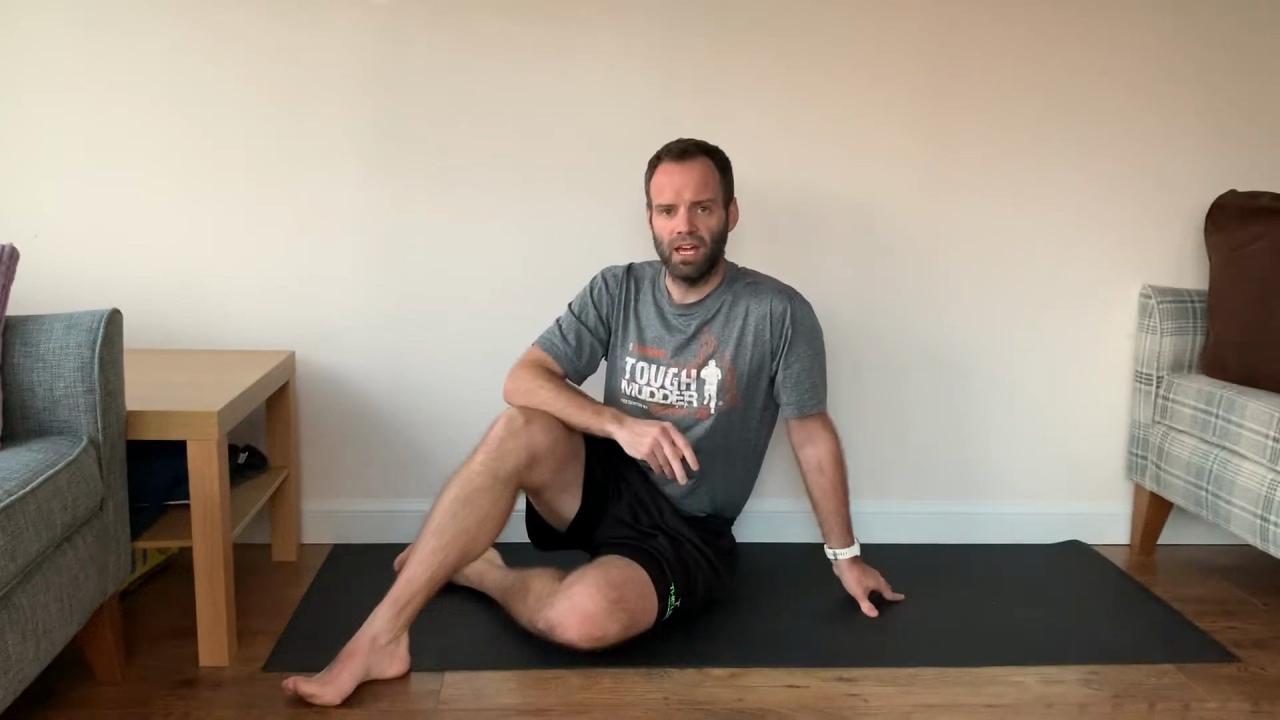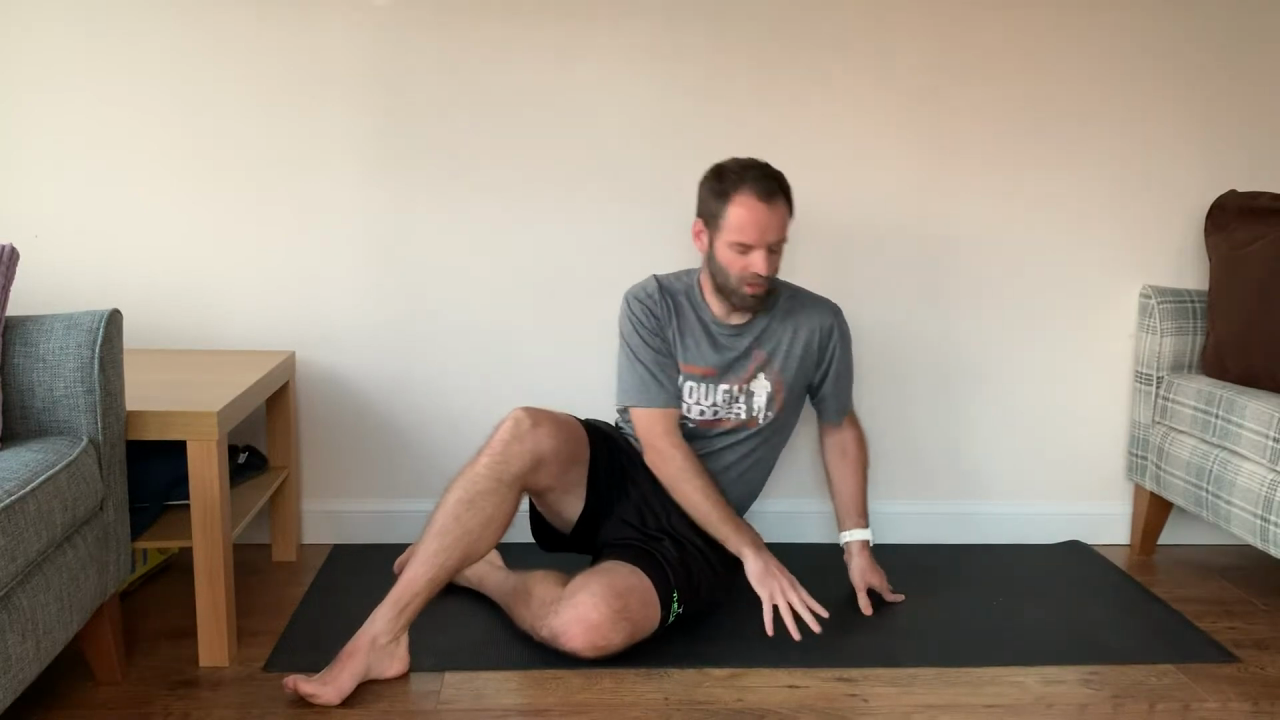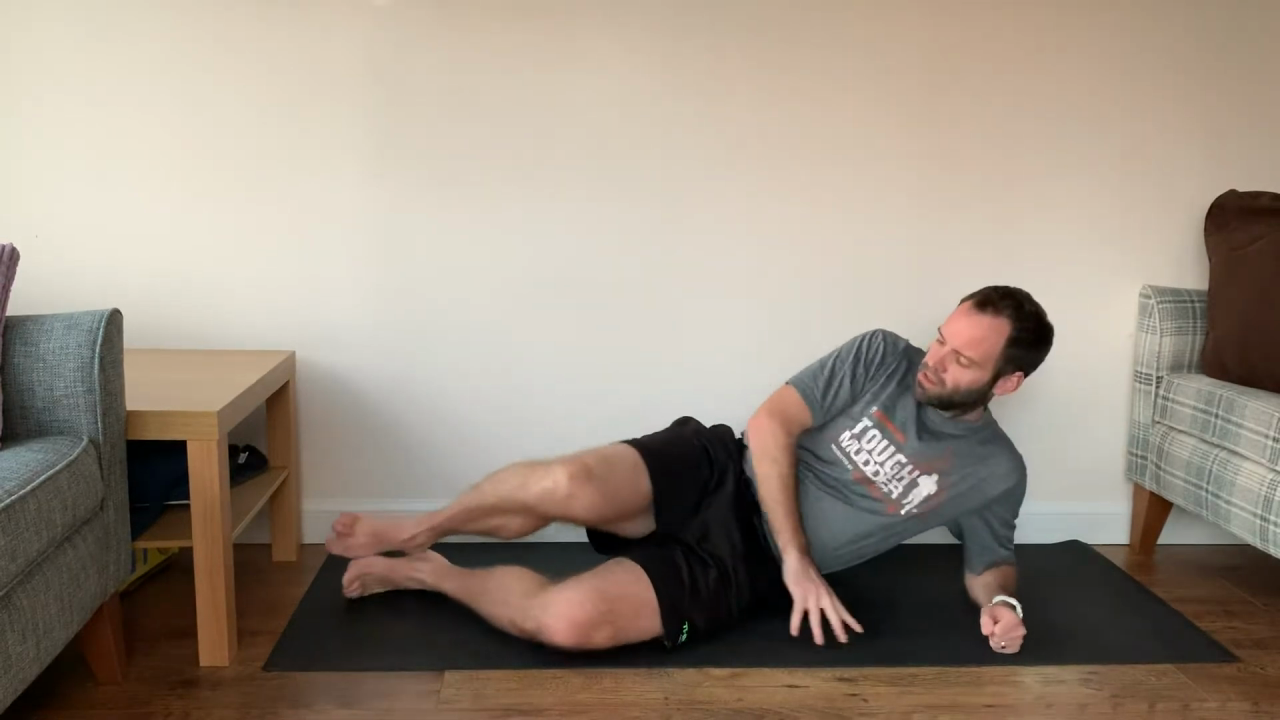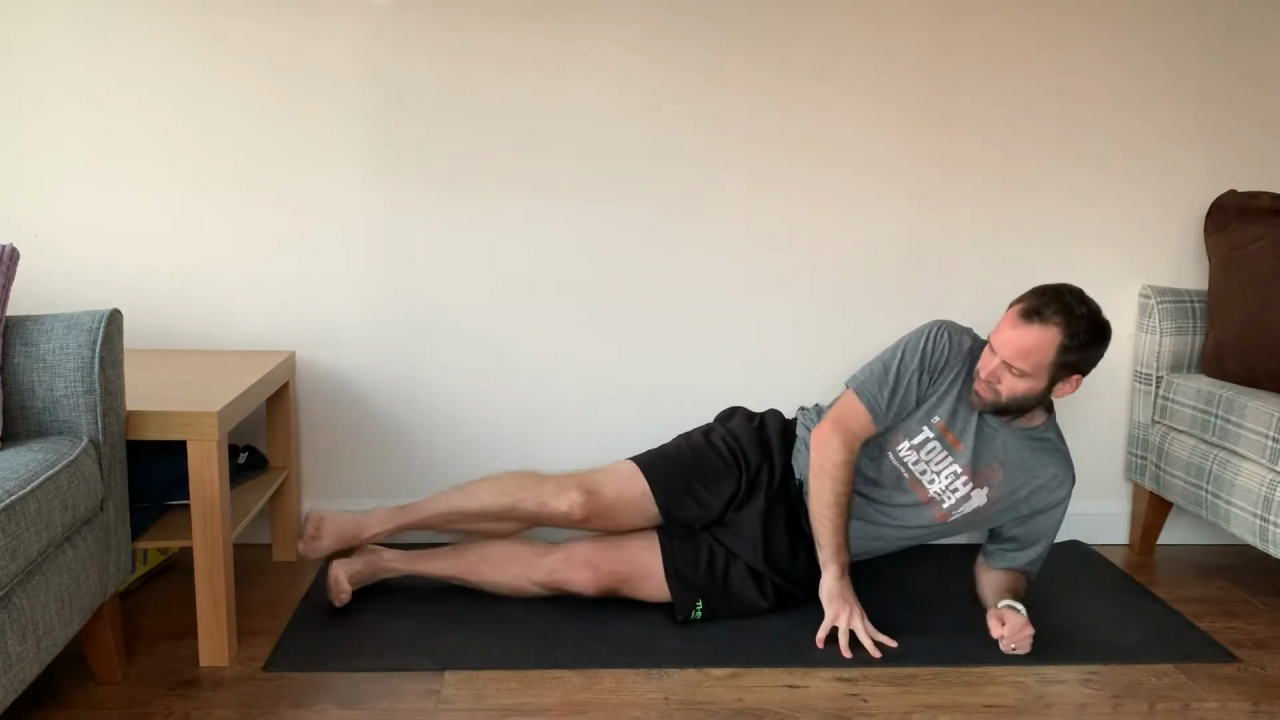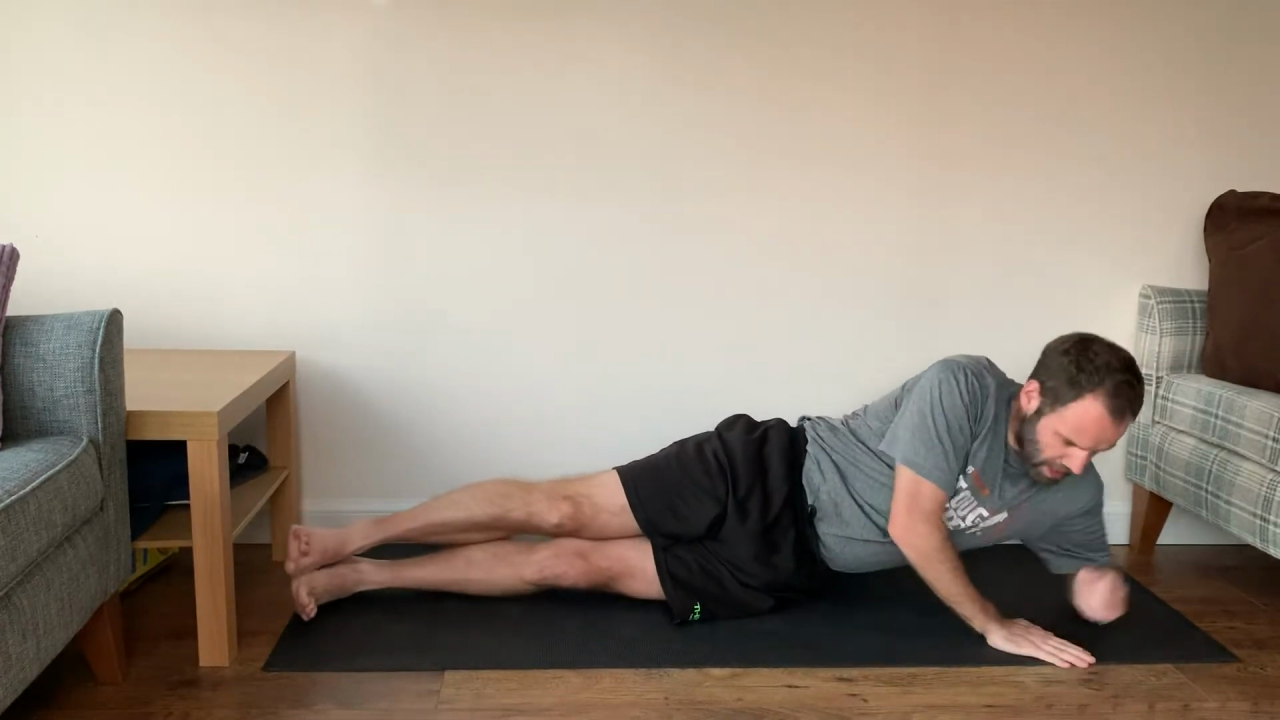
dt=1s
person 1, frame 1
left shoulder: (778, 314)
right shoulder: (615, 290)
left elbow: (812, 434)
right elbow: (523, 380)
left wrist: (845, 555)
right wrist: (619, 423)
left hip: (685, 531)
right hip: (605, 482)
left knee: (582, 618)
right knee: (519, 430)
left ankle: (476, 568)
right ankle: (381, 636)
person 1, frame 2
left shoulder: (817, 326)
right shoulder: (652, 303)
left elbow: (840, 430)
right elbow: (661, 446)
left wrist: (856, 543)
right wrist: (754, 553)
left hip: (689, 538)
right hip: (620, 477)
left knee: (585, 627)
right knee: (526, 433)
left ankle: (479, 572)
right ankle: (381, 634)
person 1, frame 3
left shoulder: (996, 472)
right shoulder: (882, 356)
left elbow: (991, 563)
right elbow: (771, 424)
left wrist: (1002, 603)
right wrist: (797, 560)
left hip: (735, 564)
right hip: (717, 473)
left knee: (567, 620)
right knee: (572, 487)
left ankle: (428, 576)
right ankle: (420, 530)
person 1, frame 4
left shoulder: (1046, 476)
right shoulder: (943, 348)
left elbow: (1003, 563)
right elbow: (832, 438)
left wrist: (1009, 607)
right wrist: (836, 580)
left hip: (780, 555)
right hip: (765, 462)
left knee: (584, 570)
right knee: (577, 501)
left ankle: (389, 565)
right ankle: (375, 525)
person 1, frame 5
left shoulder: (1071, 498)
right shoulder: (964, 386)
left elbow: (1086, 568)
right elbow: (914, 523)
left wrist: (1099, 586)
right wrist: (995, 627)
left hip: (784, 562)
right hip: (767, 472)
left knee: (572, 562)
right knee: (559, 510)
left ankle: (360, 577)
right ankle: (355, 538)
